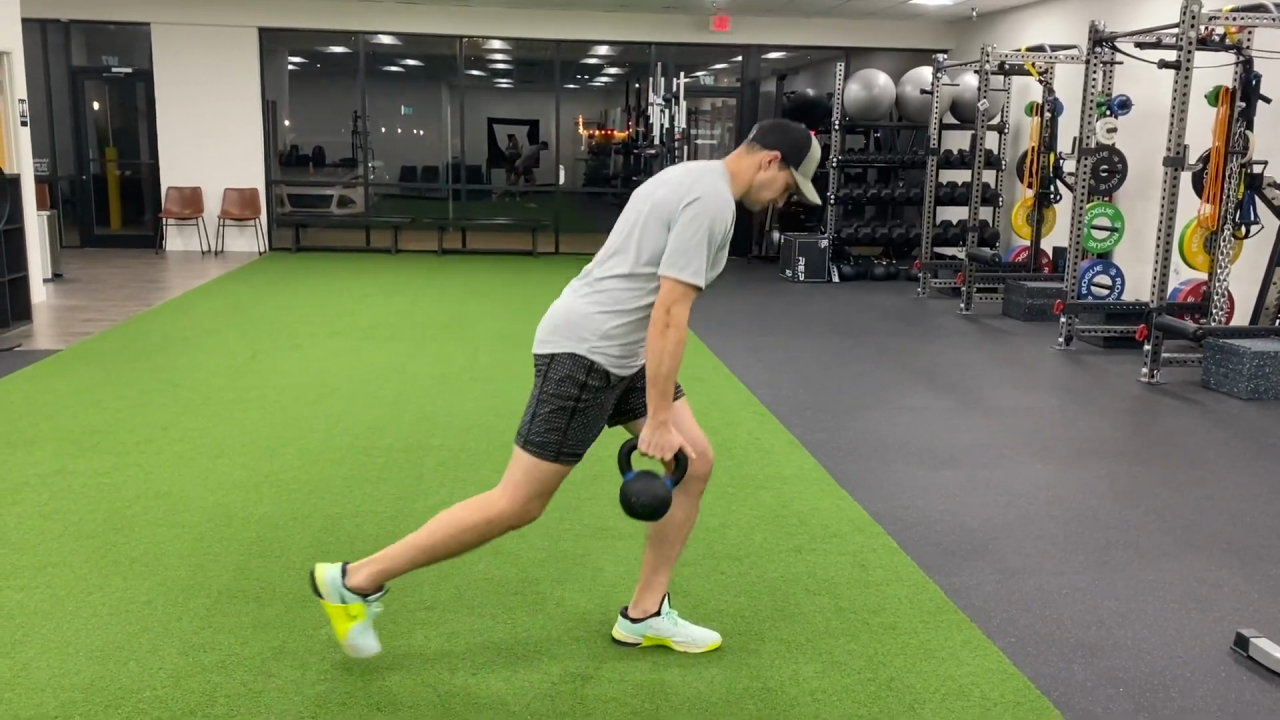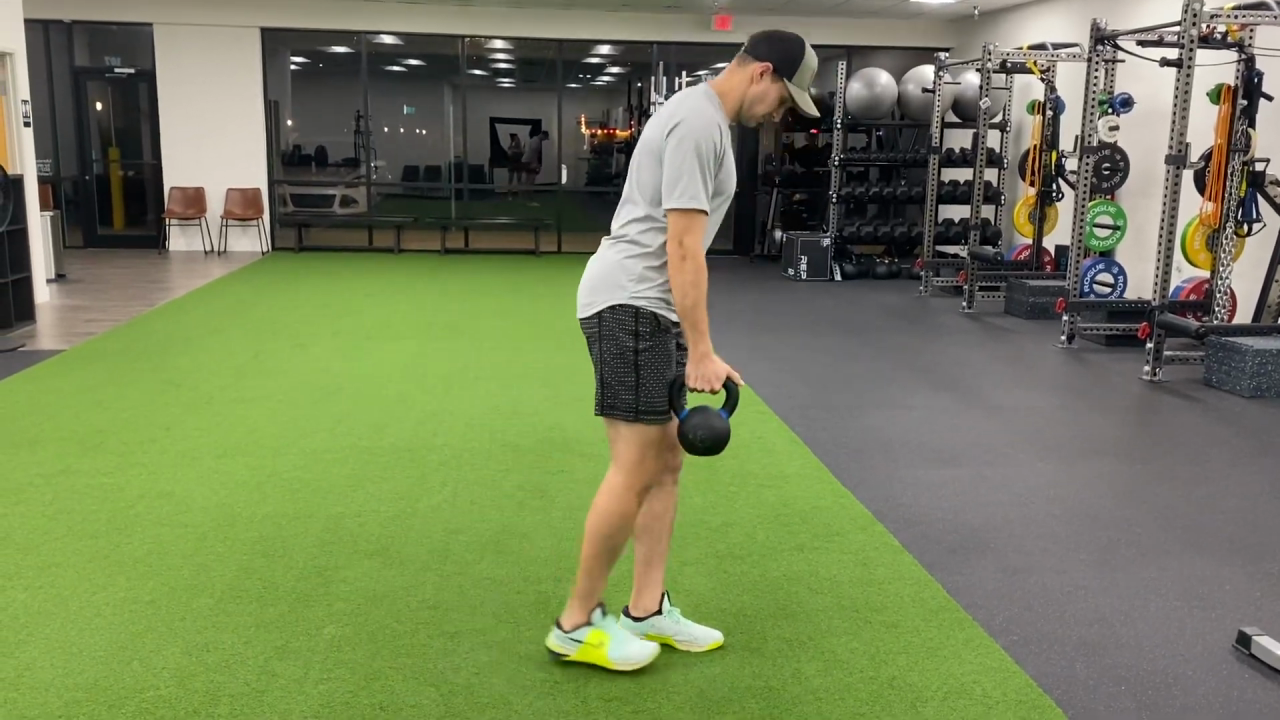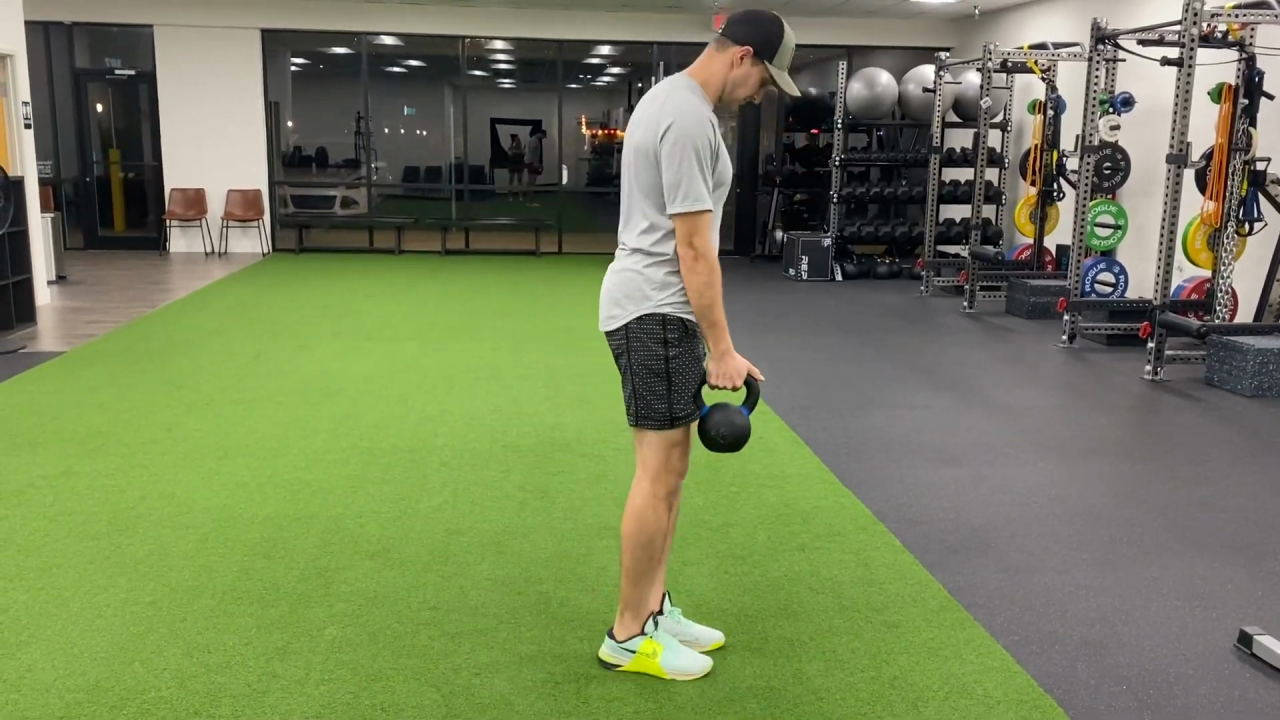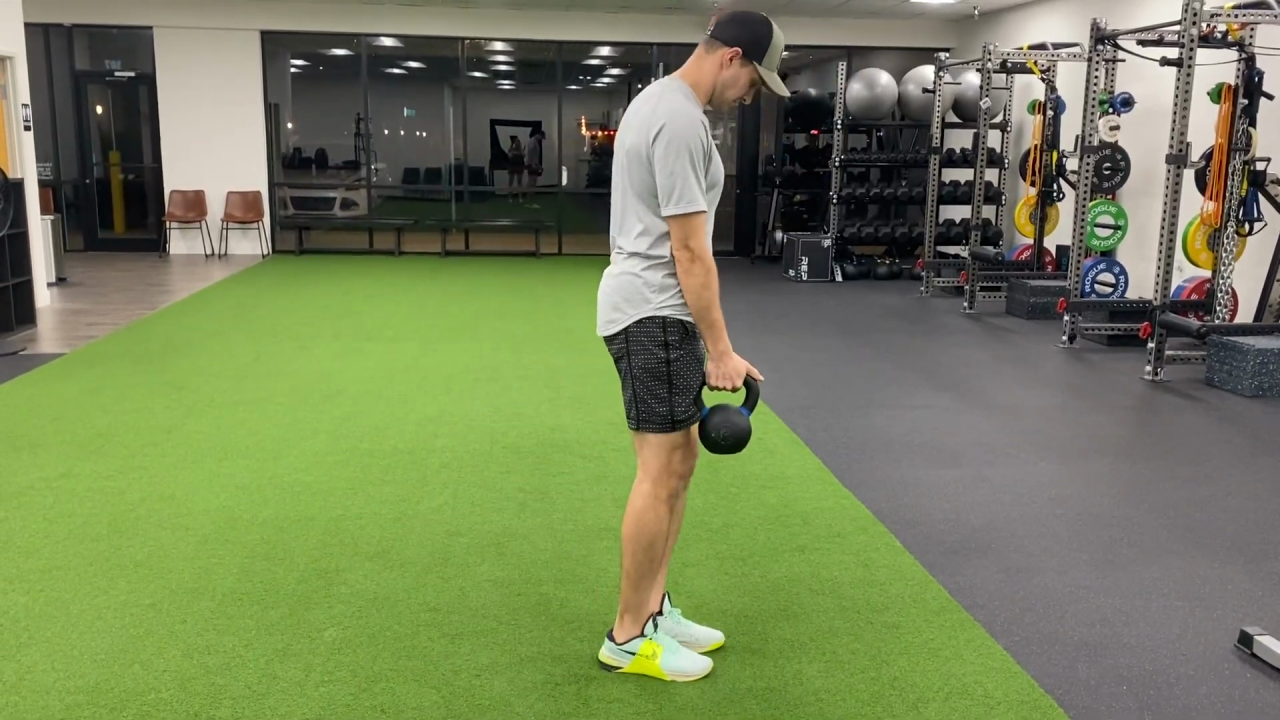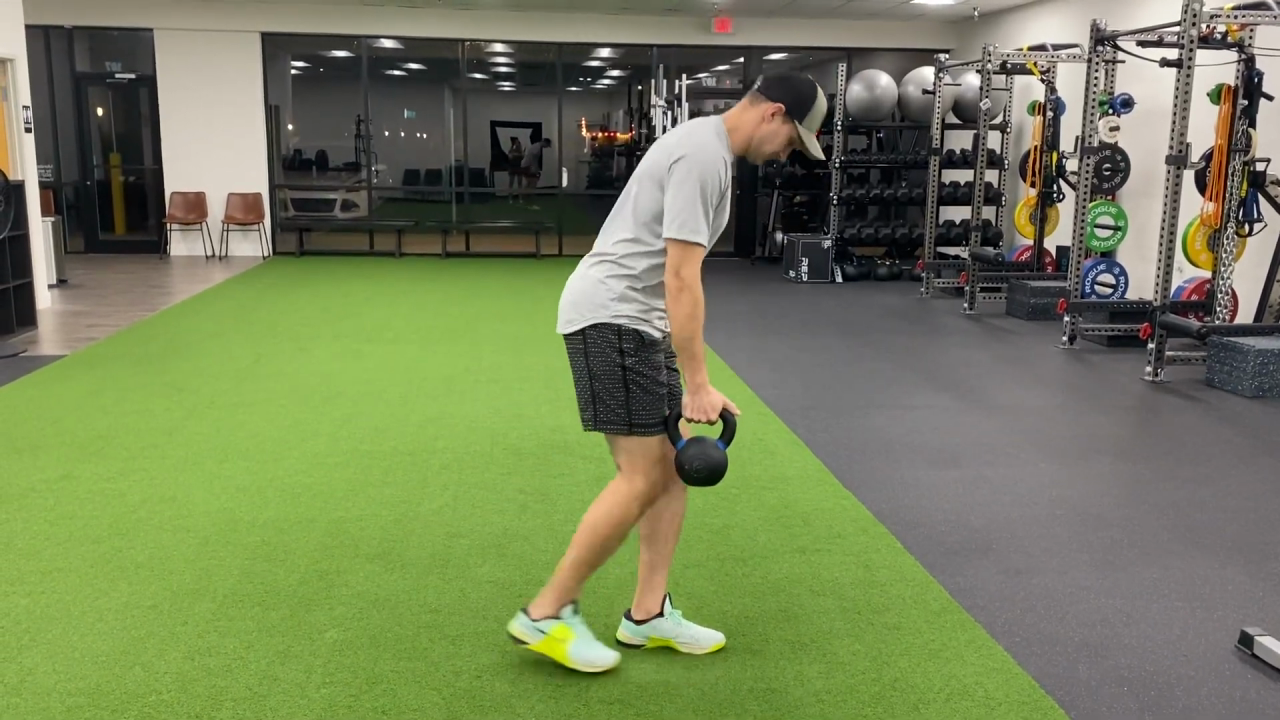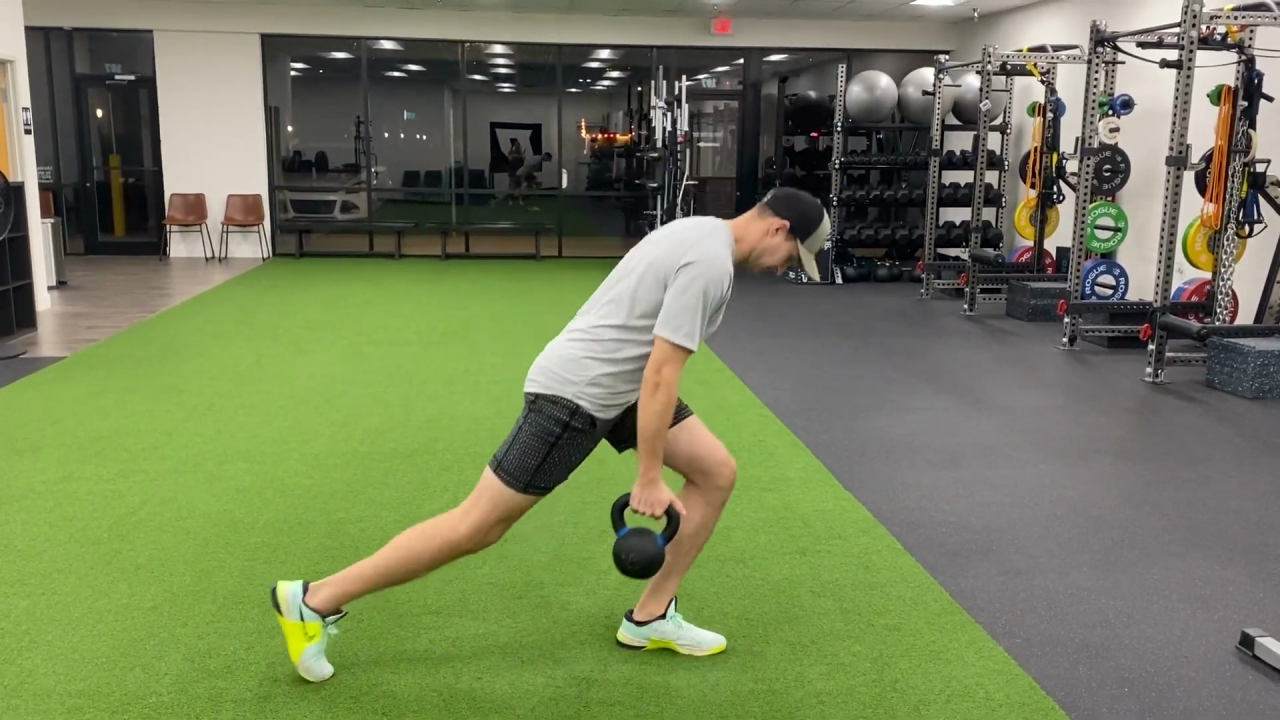
dt=0.3s
person 1, frame 1
left shoulder: (689, 177)
right shoulder: (711, 204)
right elbow: (670, 315)
right wrist: (658, 421)
left hip: (613, 347)
right hip: (586, 351)
left knee: (696, 461)
right knee: (518, 500)
left ankle: (645, 612)
right ankle: (355, 582)
person 1, frame 2
left shoulder: (701, 112)
right shoulder: (699, 124)
right elbow: (683, 246)
left wrist: (695, 343)
right wrist: (701, 353)
left hip: (649, 303)
right hip: (631, 305)
left knee: (662, 461)
right knee: (638, 470)
left ankle: (645, 611)
right ankle: (577, 622)
person 1, frame 3
left shoulder: (667, 99)
right shoulder: (689, 119)
right elbow: (694, 248)
right wrist: (723, 349)
left hip: (651, 304)
right hip: (657, 312)
left knee: (669, 468)
right knee: (659, 475)
left ankle: (652, 612)
right ankle: (628, 636)
person 1, frame 4
left shoulder: (658, 102)
right shoulder: (680, 120)
right elbow: (690, 251)
right wrist: (720, 351)
left hip: (648, 307)
right hip: (657, 314)
left knee: (675, 468)
right knee: (662, 476)
left ankle: (652, 614)
right ankle: (628, 638)
person 1, frame 5
left shoulder: (708, 143)
right shoulder: (703, 156)
right elbow: (682, 275)
right wrist: (696, 386)
left hip: (631, 315)
right hip: (611, 316)
left knee: (674, 464)
right knee: (644, 478)
left ankle: (647, 614)
right ankle: (547, 612)
person 1, frame 6
left shoulder: (699, 232)
right shoulder: (710, 265)
right elbow: (662, 377)
right wrist: (648, 480)
left hip: (612, 383)
right hip: (576, 392)
left knee: (718, 472)
right knee: (478, 525)
left ankle: (650, 617)
right ankle: (312, 601)
